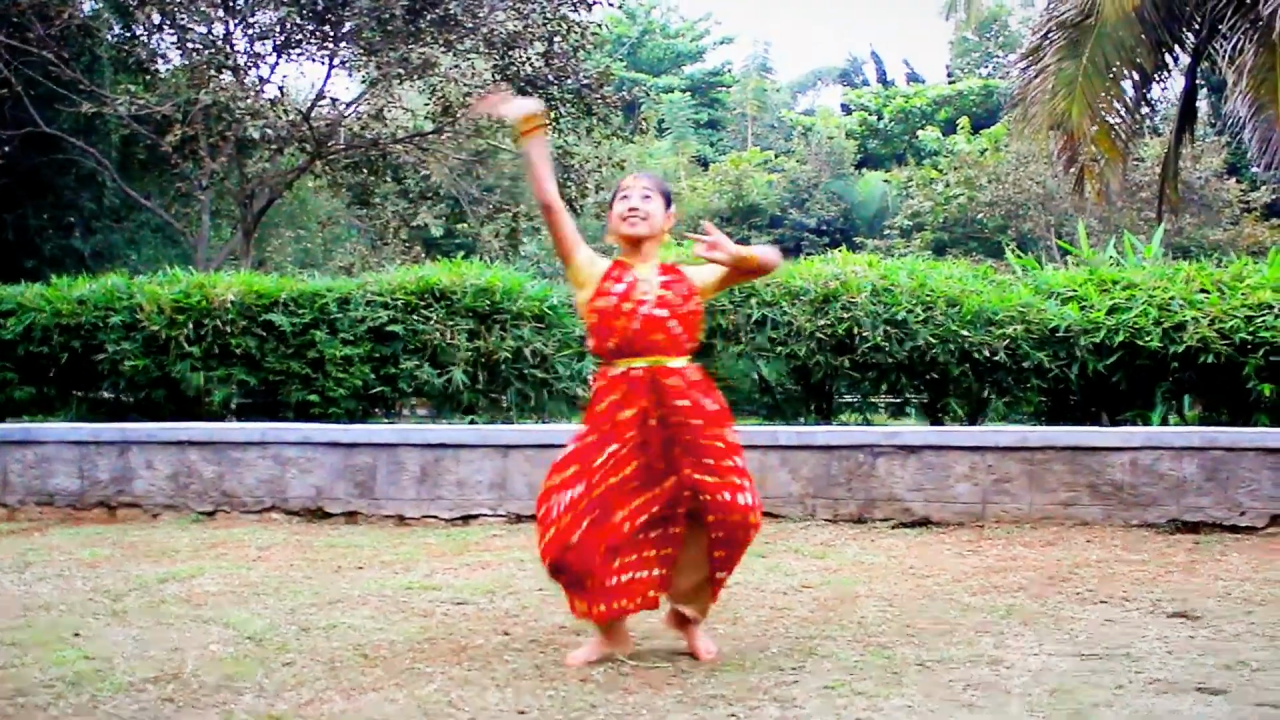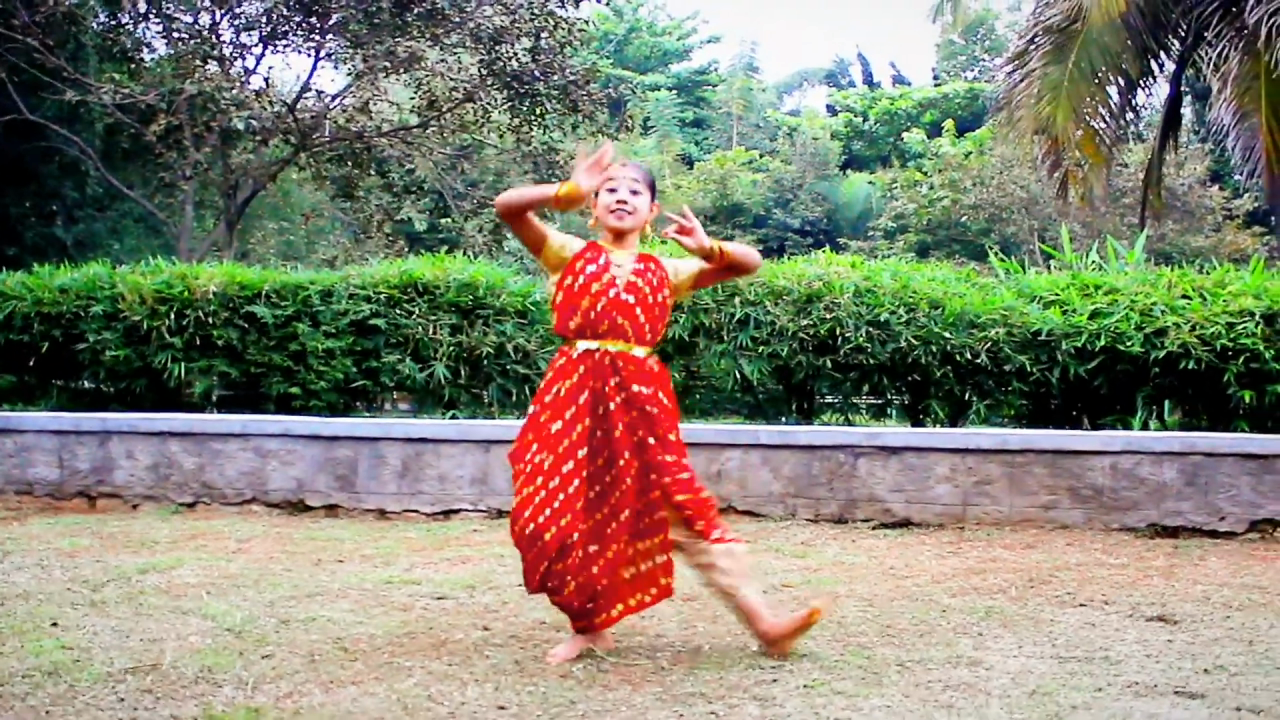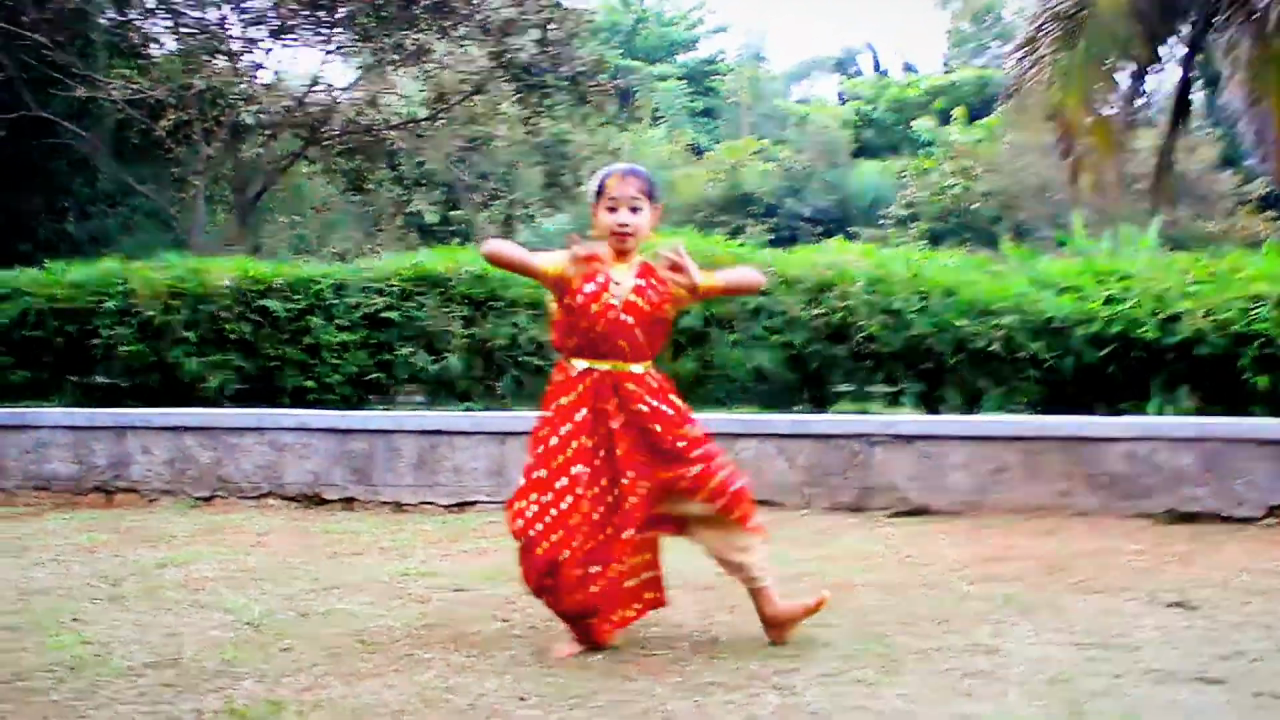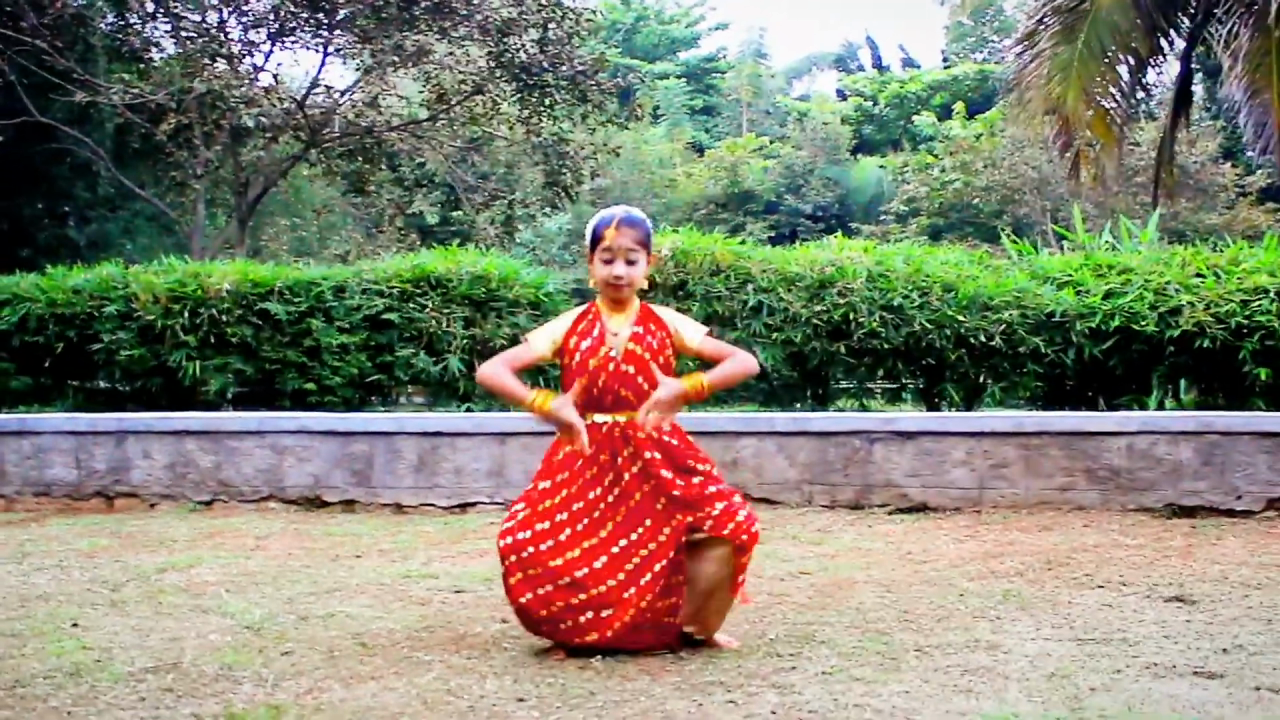
dt=0.3s
person 1, frame 1
left shoulder: (690, 278)
right shoulder: (594, 271)
left elbow: (770, 262)
right elbow: (549, 203)
left wrist: (735, 255)
right wrist: (532, 130)
left hip: (682, 403)
right hip: (623, 403)
left knee: (725, 505)
right knee: (579, 517)
left ankle: (688, 612)
right ankle: (612, 630)
person 1, frame 2
left shoulder: (664, 272)
right shoulder: (571, 254)
left elbow: (751, 262)
right elbow: (508, 206)
left wrist: (707, 248)
right wrist: (569, 192)
left hip: (638, 397)
right hip: (575, 397)
left knee: (682, 508)
right knee: (562, 514)
left ankle: (763, 622)
right ankle: (589, 626)
person 1, frame 3
left shoulder: (665, 278)
right shoulder: (573, 265)
left elbow: (753, 280)
right elbow: (492, 250)
left wrist: (701, 278)
right wrist: (556, 271)
left hip: (644, 404)
right hip: (580, 407)
left knee: (712, 492)
right knee: (550, 524)
left ankle: (771, 608)
right ankle: (590, 625)
person 1, frame 4
left shoulder: (666, 324)
right shoulder: (569, 327)
left elbow: (746, 363)
right elbow: (490, 372)
left wrist: (682, 389)
right wrist: (548, 406)
left hip: (655, 454)
right hip: (587, 457)
left knee: (728, 524)
right knee: (525, 544)
left ankle: (693, 623)
right ankle: (586, 631)
